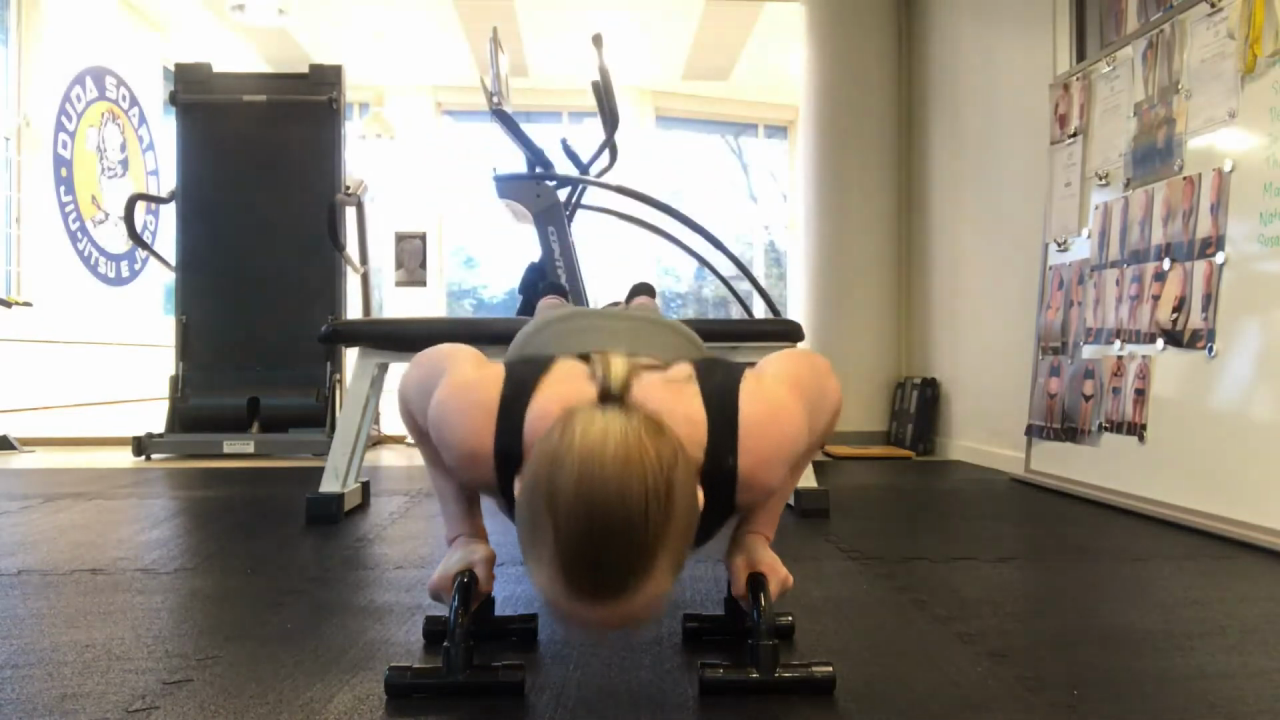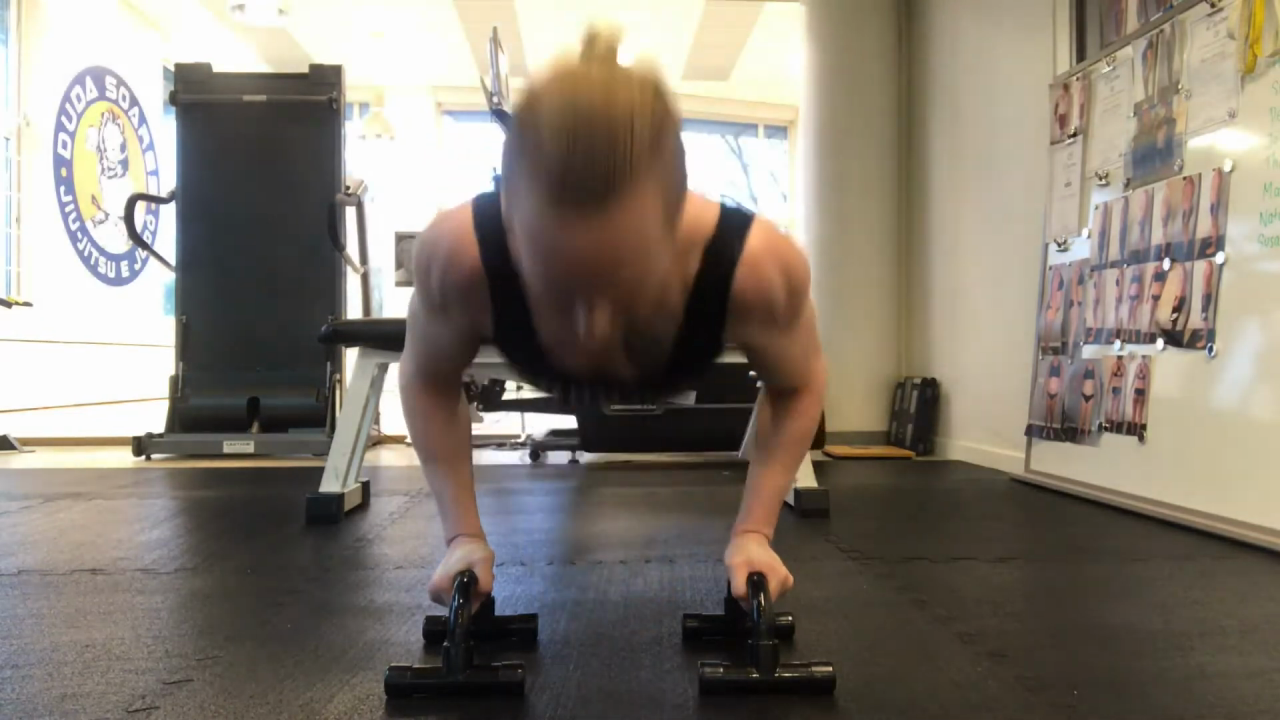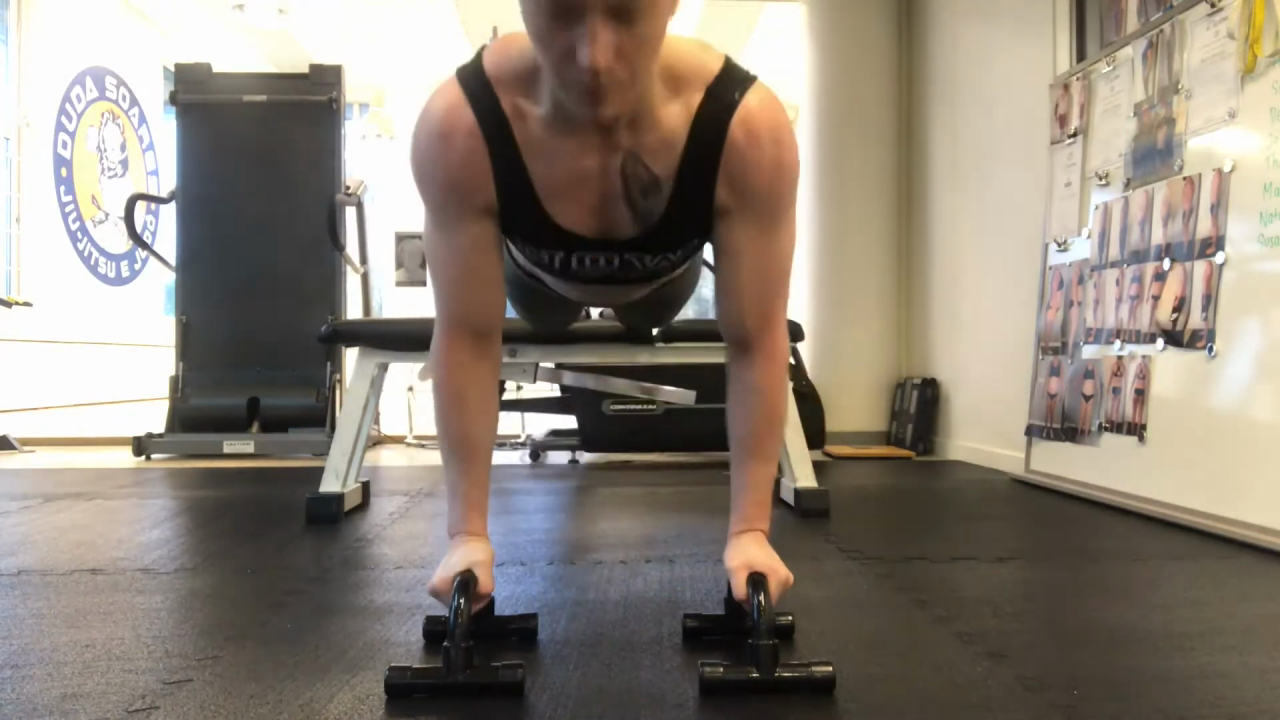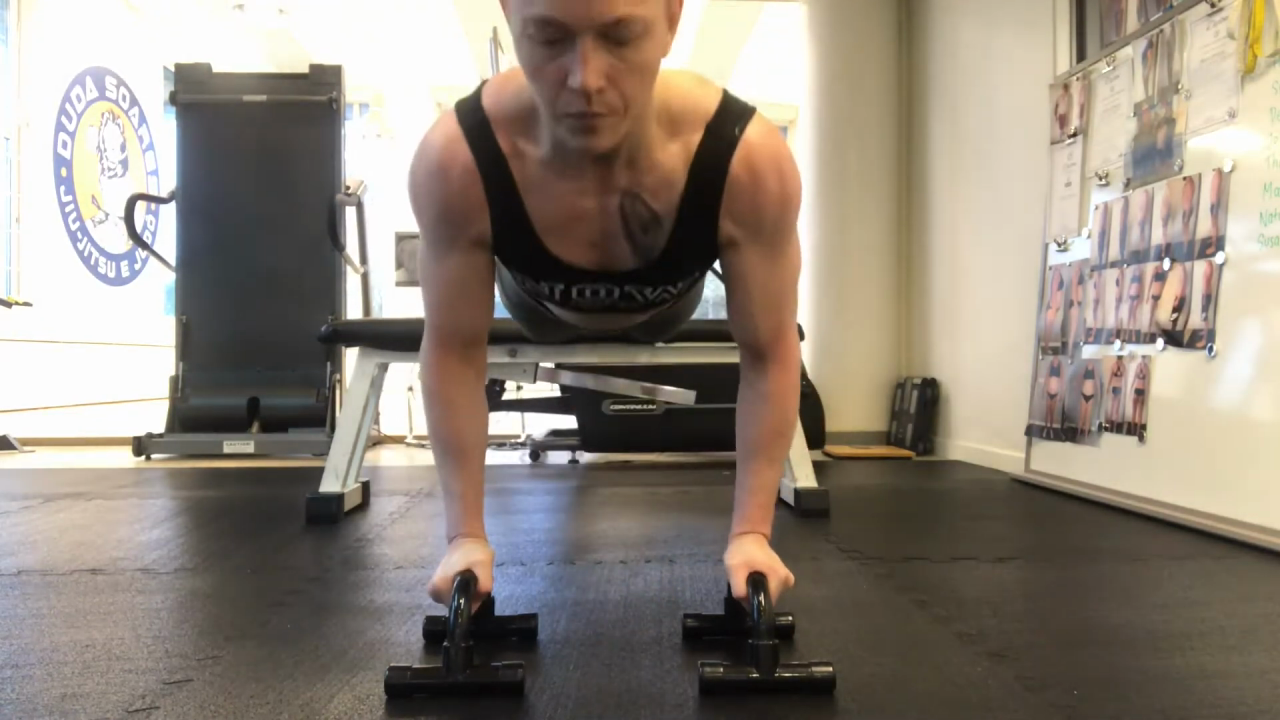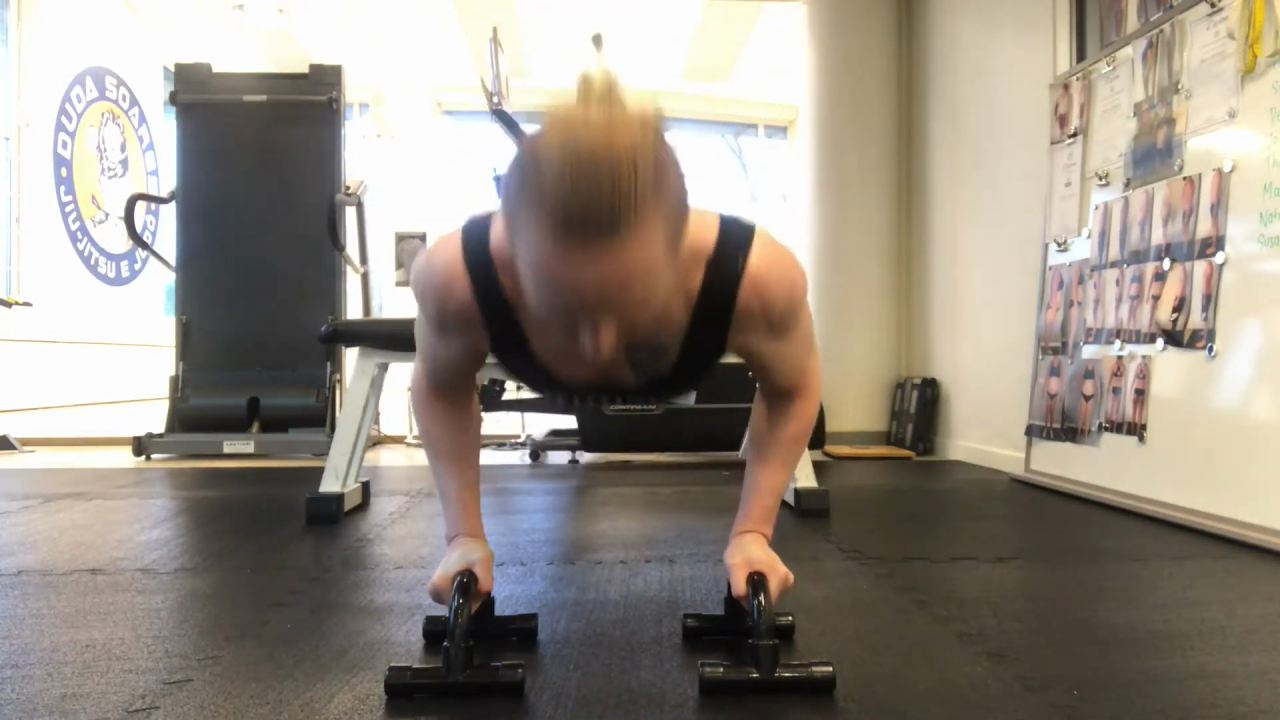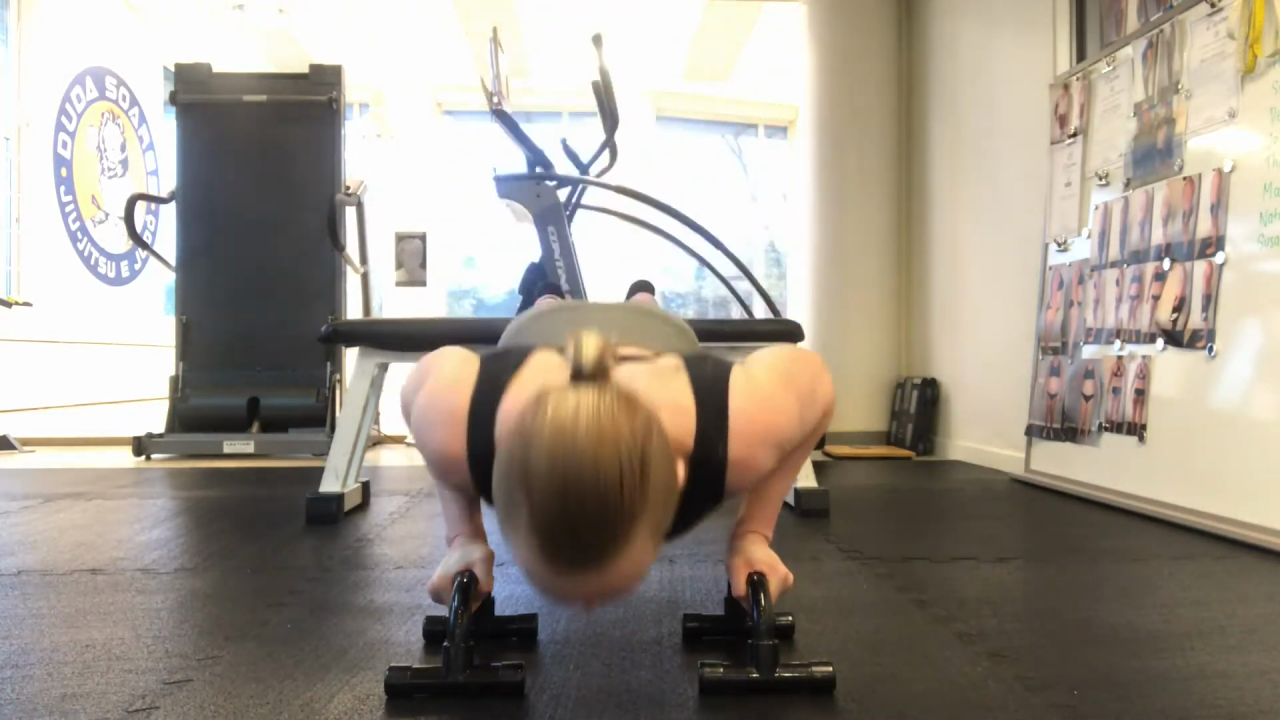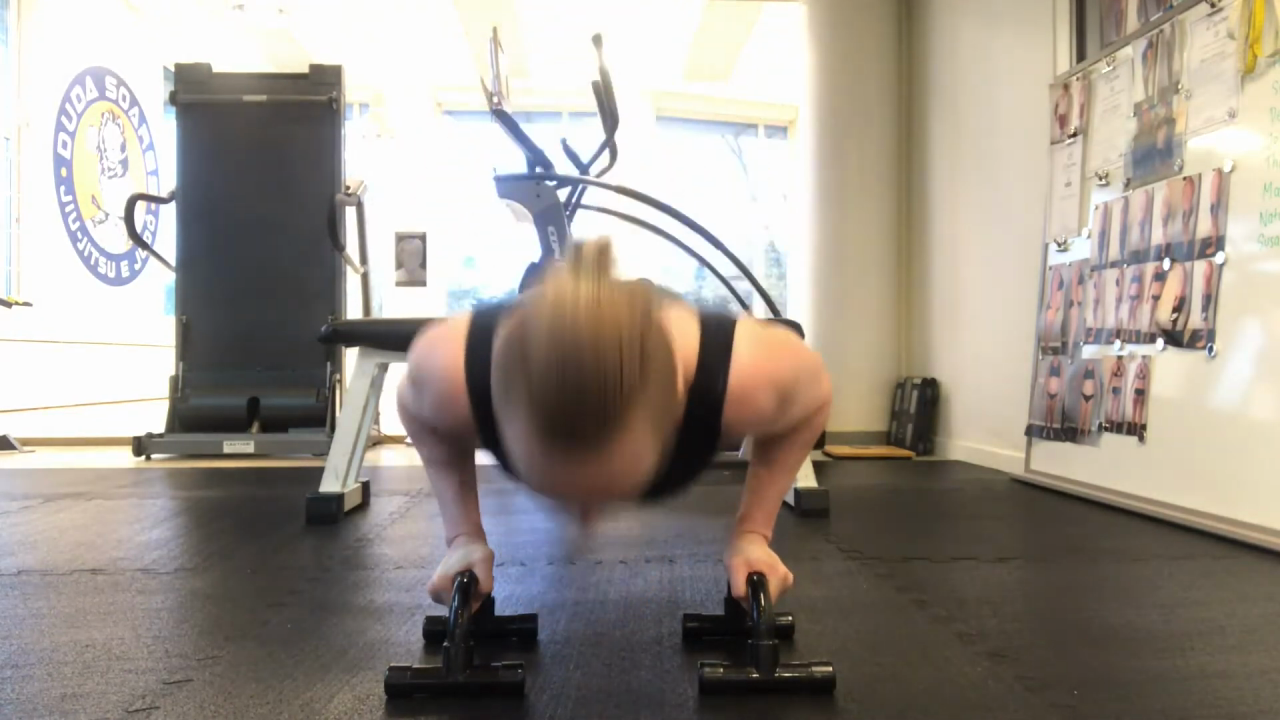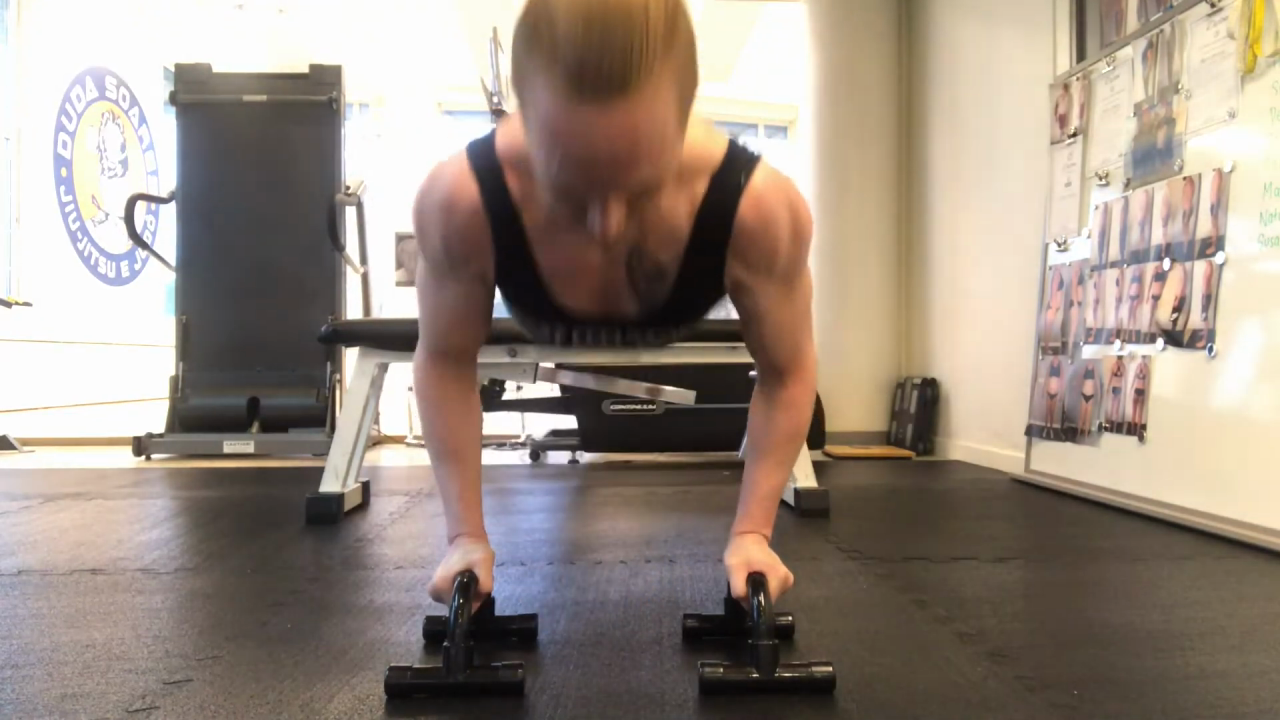
dt=0.3s
person 1, frame 1
left shoulder: (751, 435)
right shoulder: (479, 425)
left elbow: (826, 392)
right elbow: (413, 391)
left wrist: (754, 534)
right wrist: (465, 535)
left ankle: (644, 305)
right ankle: (550, 301)
person 1, frame 2
left shoulder: (755, 264)
right shoulder: (458, 252)
left elbow: (798, 385)
right elbow: (427, 379)
left wrist: (754, 533)
right wrist: (463, 537)
person 1, frame 3
left shoulder: (746, 126)
right shoulder: (458, 125)
left elbow: (756, 344)
right elbow: (467, 341)
left wrist: (749, 529)
right wrist: (468, 534)
left hip: (659, 277)
right hip: (541, 274)
left knee: (652, 319)
right knee: (539, 318)
person 1, frame 4
left shoulder: (749, 160)
right shoulder: (455, 159)
left elbow: (768, 353)
right elbow: (454, 351)
left wrist: (750, 532)
right wrist: (465, 536)
left hip: (661, 299)
right hip: (544, 298)
left knee: (654, 330)
right knee: (542, 328)
person 1, frame 5
left shoulder: (753, 276)
right shoulder: (459, 274)
left elbow: (793, 387)
right elbow: (441, 387)
left wrist: (752, 531)
right wrist: (464, 536)
person 1, frame 6
left shoulder: (743, 427)
right shoulder: (453, 429)
left elbow: (816, 386)
right elbow: (417, 393)
left wrist: (754, 533)
right wrist: (463, 536)
left hip: (664, 360)
left ankle: (643, 303)
right ankle: (549, 306)
person 1, frame 7
left shoulder: (742, 377)
right shoulder: (454, 373)
left elbow: (816, 394)
left wrist: (753, 531)
right wrist: (465, 534)
left ankle: (647, 299)
right ankle: (541, 290)
person 1, frame 8
left shoulder: (759, 210)
right shoulder: (462, 197)
left elbow: (787, 372)
right elbow: (444, 361)
left wrist: (752, 532)
right wrist: (466, 535)
right knee: (547, 333)
